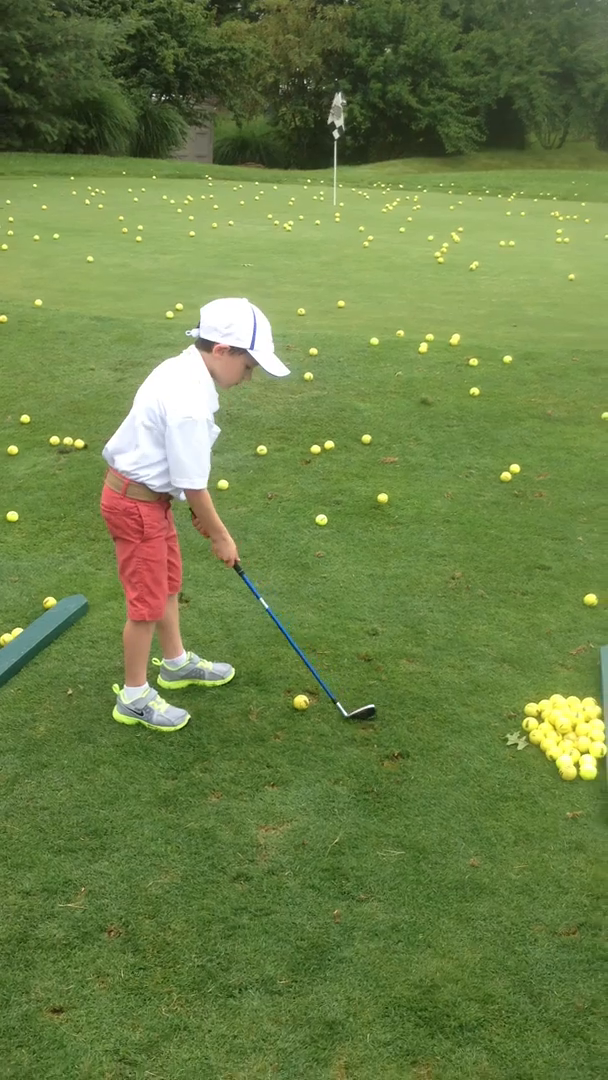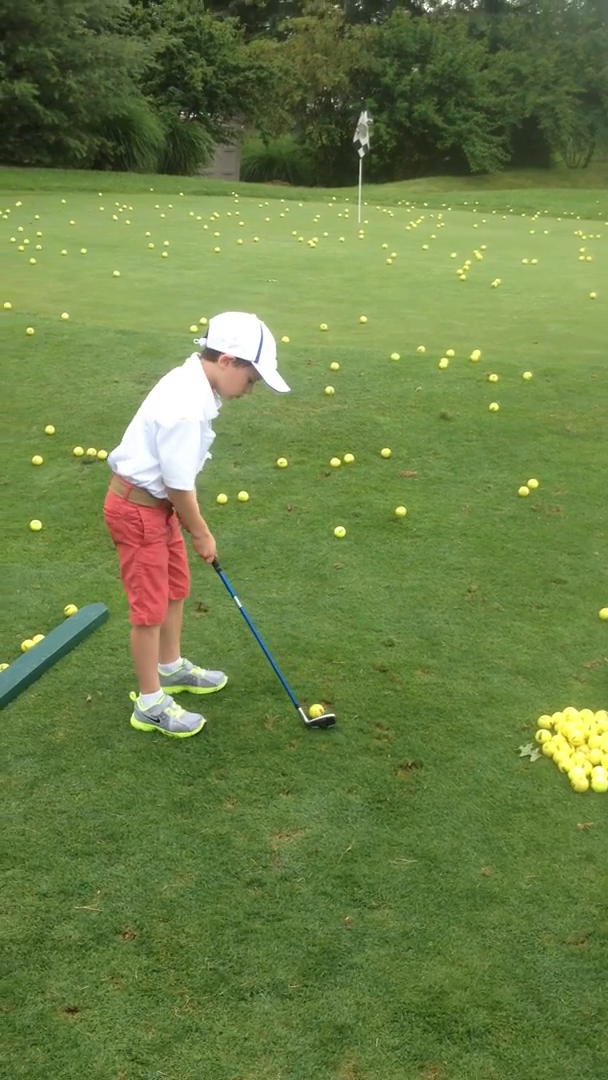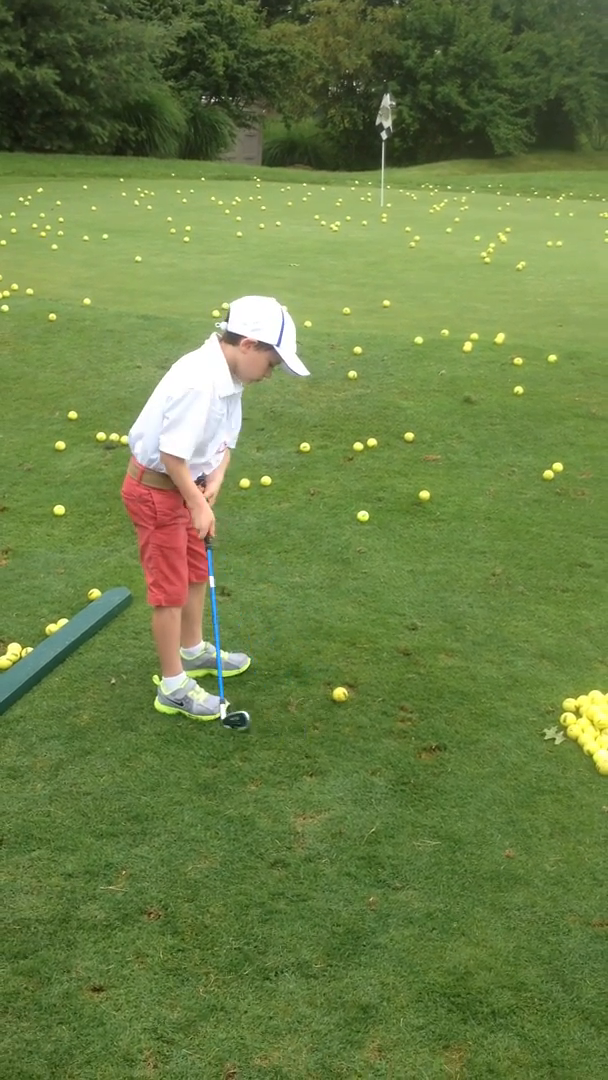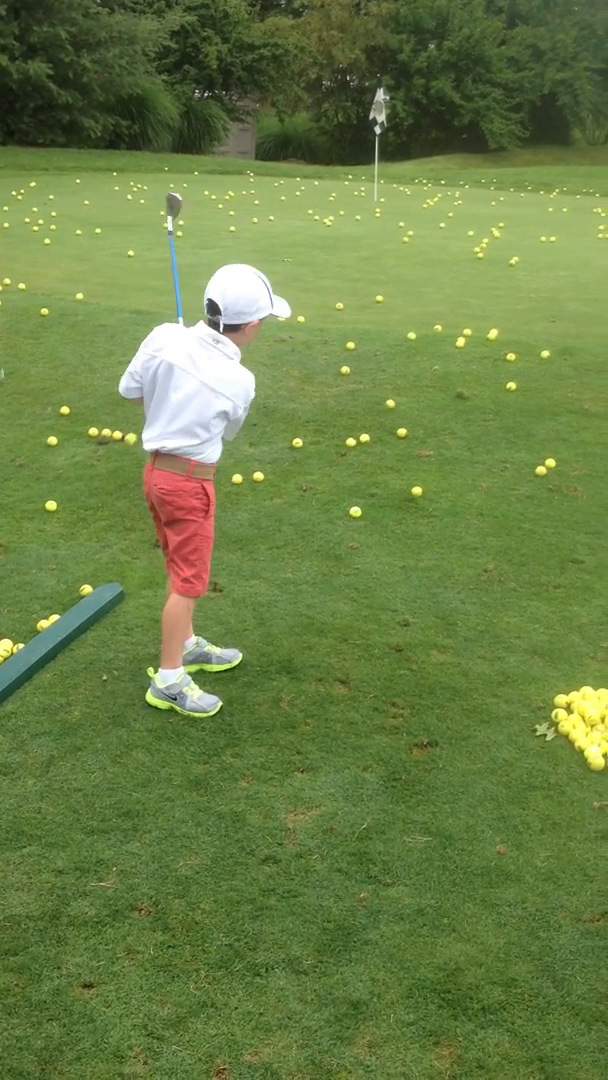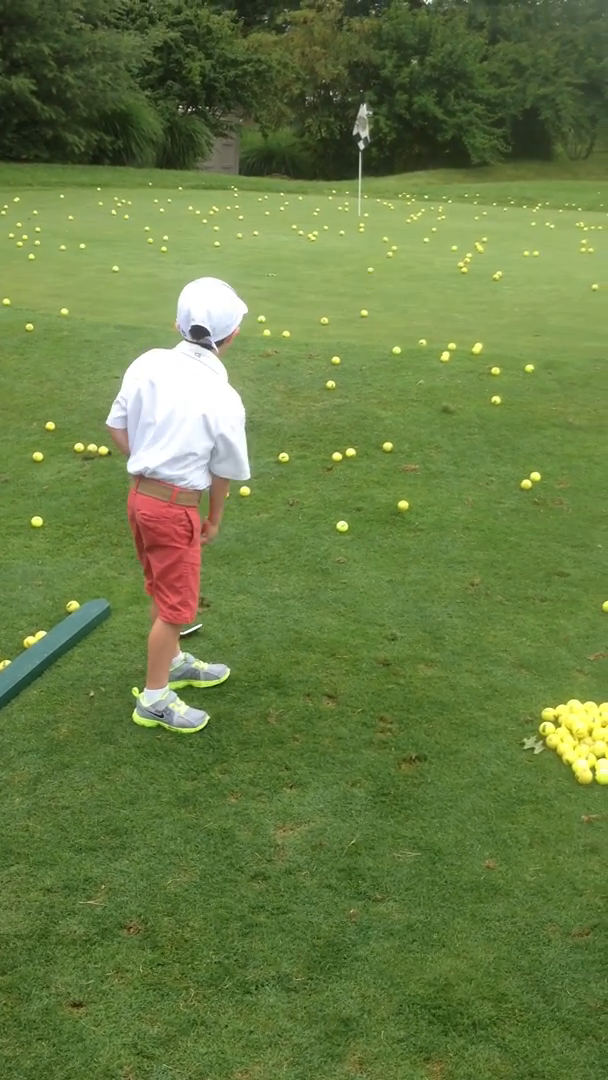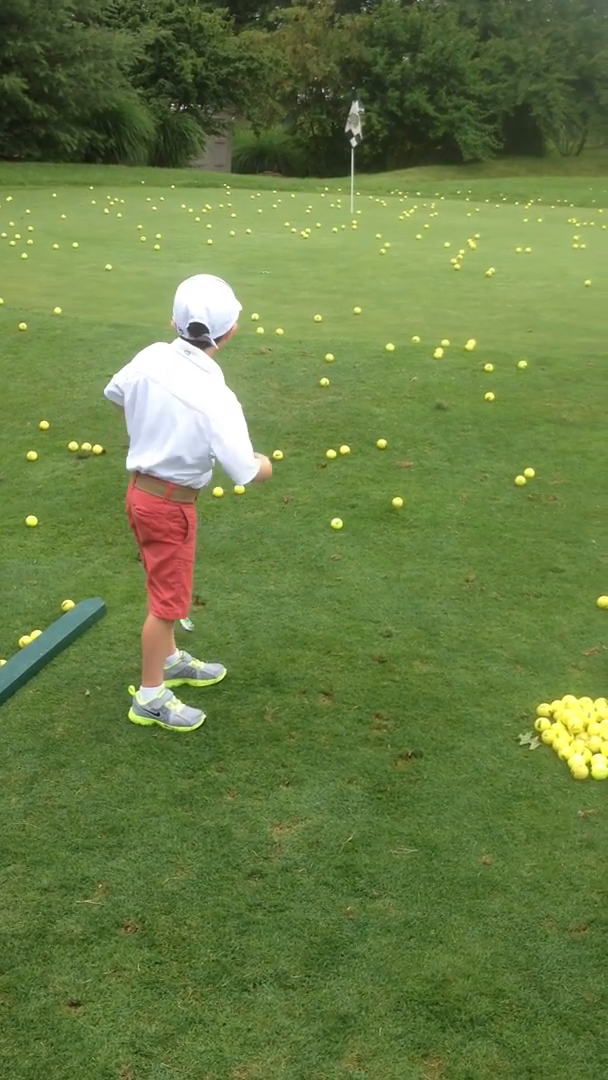
dt=0.7s
person 1, frame 1
left shoulder: (181, 368)
right shoulder: (189, 402)
right elbow: (193, 484)
left wrist: (200, 511)
right wrist: (221, 536)
left hip: (148, 493)
right hip: (135, 503)
left knee: (167, 583)
right knee: (147, 599)
left ankle: (176, 663)
right ankle: (134, 696)
person 1, frame 2
left shoulder: (190, 380)
right shoulder: (185, 408)
right elbow: (178, 486)
left wrist: (192, 514)
right wrist: (201, 534)
left hip: (156, 500)
right hip: (136, 508)
left knee: (175, 589)
right knee: (150, 605)
left ankle: (171, 668)
right ankle: (150, 703)
person 1, frame 3
left shoulder: (229, 378)
right shoulder: (200, 381)
left elbow: (225, 439)
right elbow: (171, 453)
left wrist: (215, 480)
right wrist: (198, 504)
left hip: (184, 486)
right hip: (154, 489)
left knee: (197, 572)
right knee: (170, 589)
left ankle: (195, 650)
right ankle: (173, 686)
person 1, frame 4
left shoulder: (164, 338)
right shoulder: (239, 382)
left elbow: (131, 389)
right elbow: (227, 434)
left hip: (157, 469)
right hip: (190, 482)
left knee: (181, 566)
right knee: (189, 578)
left ankle: (185, 645)
right ankle: (168, 679)
person 1, frame 5
left shoulder: (148, 364)
right shoulder: (222, 397)
left elbow: (116, 427)
right elbow: (228, 471)
right wrist: (215, 517)
left hip: (140, 495)
right hip: (175, 507)
left knee: (164, 591)
right knee: (175, 603)
left ankle: (173, 662)
right ankle: (154, 698)
person 1, frame 6
left shoulder: (148, 359)
right shoulder: (214, 396)
left elbow: (116, 394)
right elbow: (243, 472)
right wrist: (264, 466)
left hip: (139, 488)
right hip: (170, 503)
left knee: (165, 587)
right knee: (168, 598)
left ankle: (169, 660)
right ankle: (150, 696)
